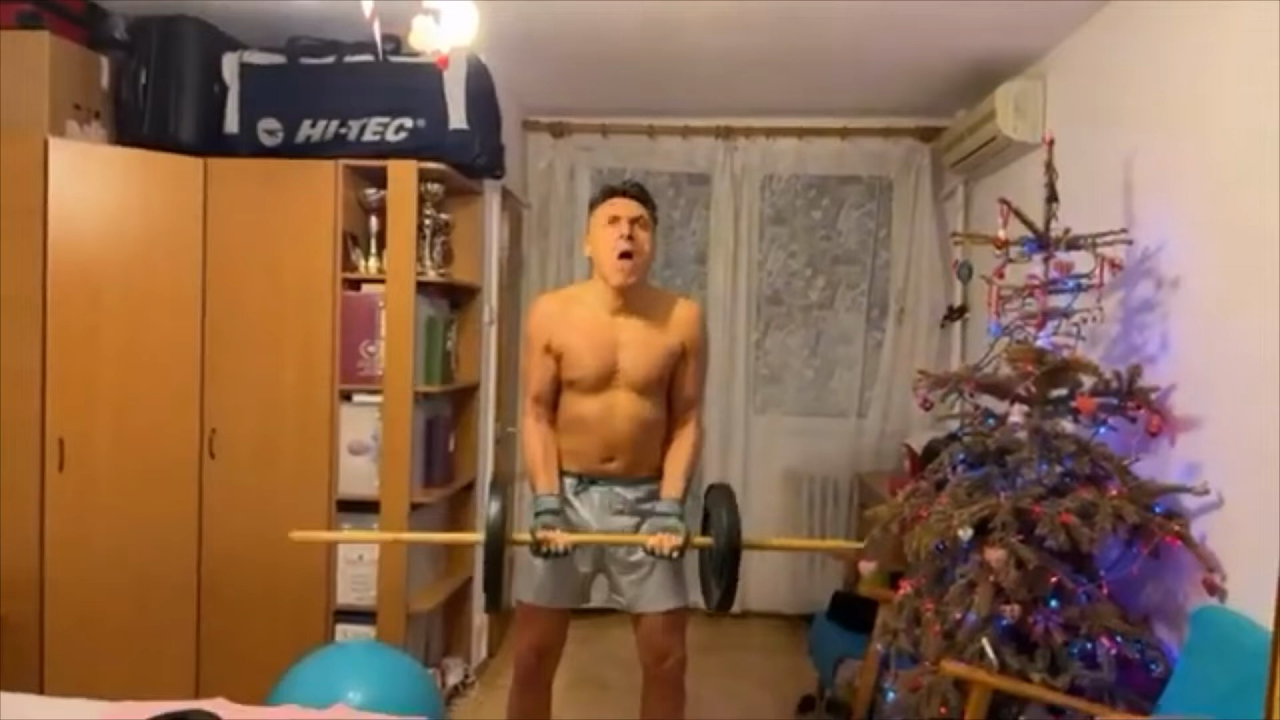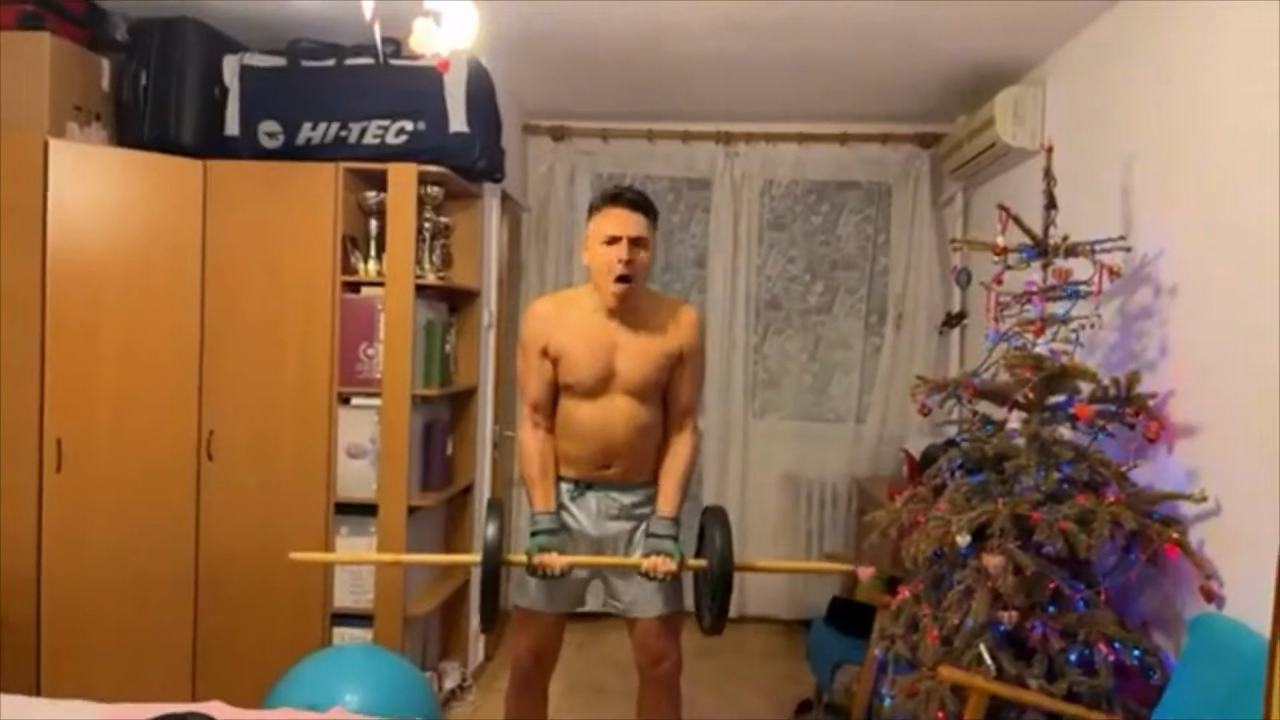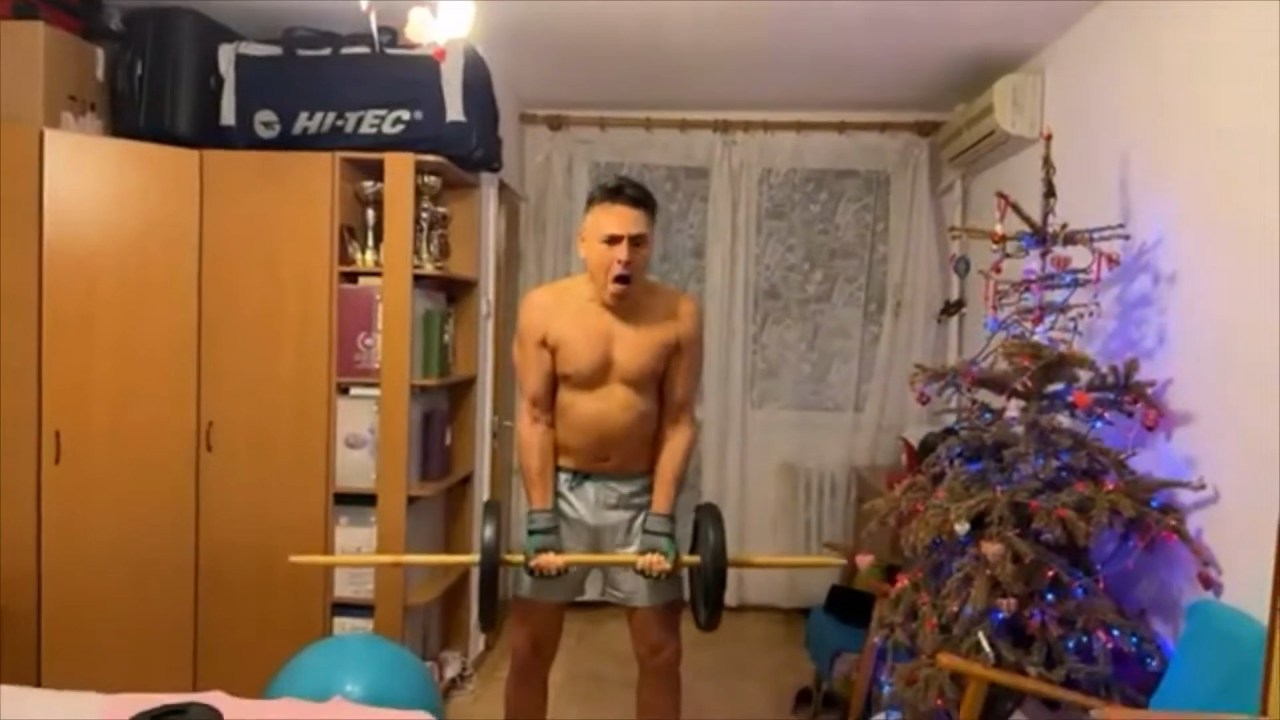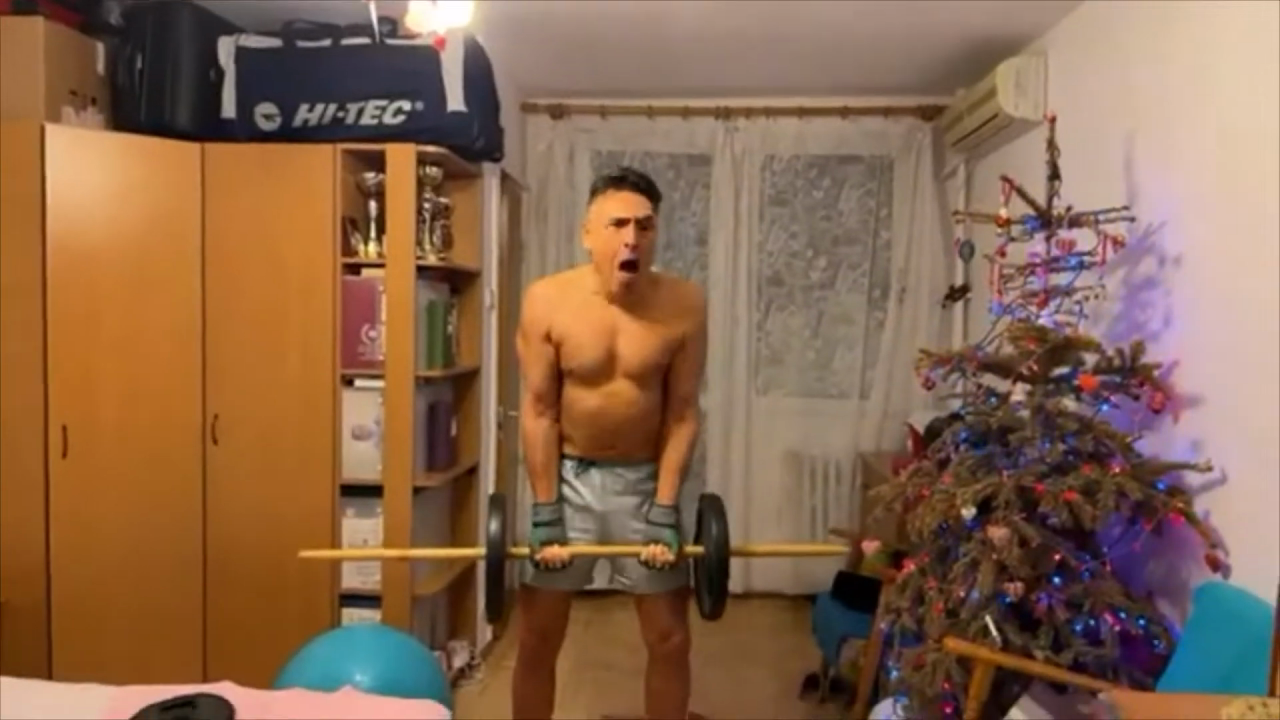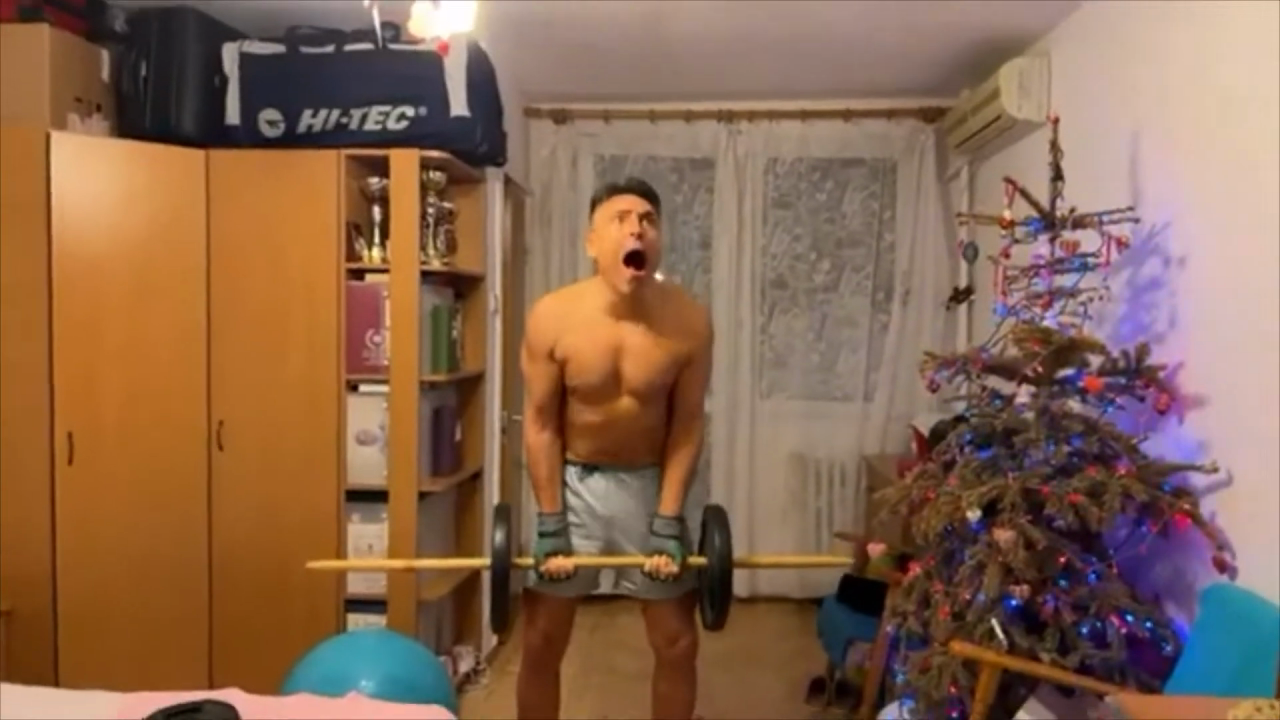
dt=0.2s
person 1, frame 1
left shoulder: (683, 319)
right shoulder: (550, 313)
left elbow: (687, 420)
right elbow: (537, 416)
left wrist: (672, 505)
right wrist: (547, 505)
left hip: (645, 500)
right hip: (569, 495)
left knee: (666, 658)
right knee: (533, 656)
person 1, frame 2
left shoulder: (681, 324)
right shoulder: (546, 317)
left elbow: (682, 429)
right elbow: (535, 425)
left wrist: (666, 524)
right wrist: (544, 522)
left hip: (641, 505)
right hip: (565, 499)
left knee: (661, 662)
right knee: (529, 661)
person 1, frame 3
left shoulder: (680, 314)
right shoulder: (543, 307)
left elbow: (678, 421)
right elbow: (534, 418)
left wrist: (661, 521)
right wrist: (540, 521)
left hip: (638, 494)
right hip: (563, 489)
left knee: (660, 651)
right knee: (529, 650)
person 1, frame 4
left shoulder: (685, 306)
right shoulder: (547, 300)
left elbow: (682, 414)
right elbow: (538, 413)
left wrist: (665, 511)
right wrist: (545, 516)
left hip: (643, 480)
right hip: (569, 477)
left knee: (670, 639)
right knee: (537, 639)
person 1, frame 5
left shoulder: (691, 321)
right shoulder: (552, 317)
left elbow: (686, 426)
right elbow: (540, 426)
left wrist: (668, 524)
right wrist: (550, 528)
left hip: (648, 484)
right hip: (573, 483)
left knee: (677, 644)
right knee: (540, 644)
